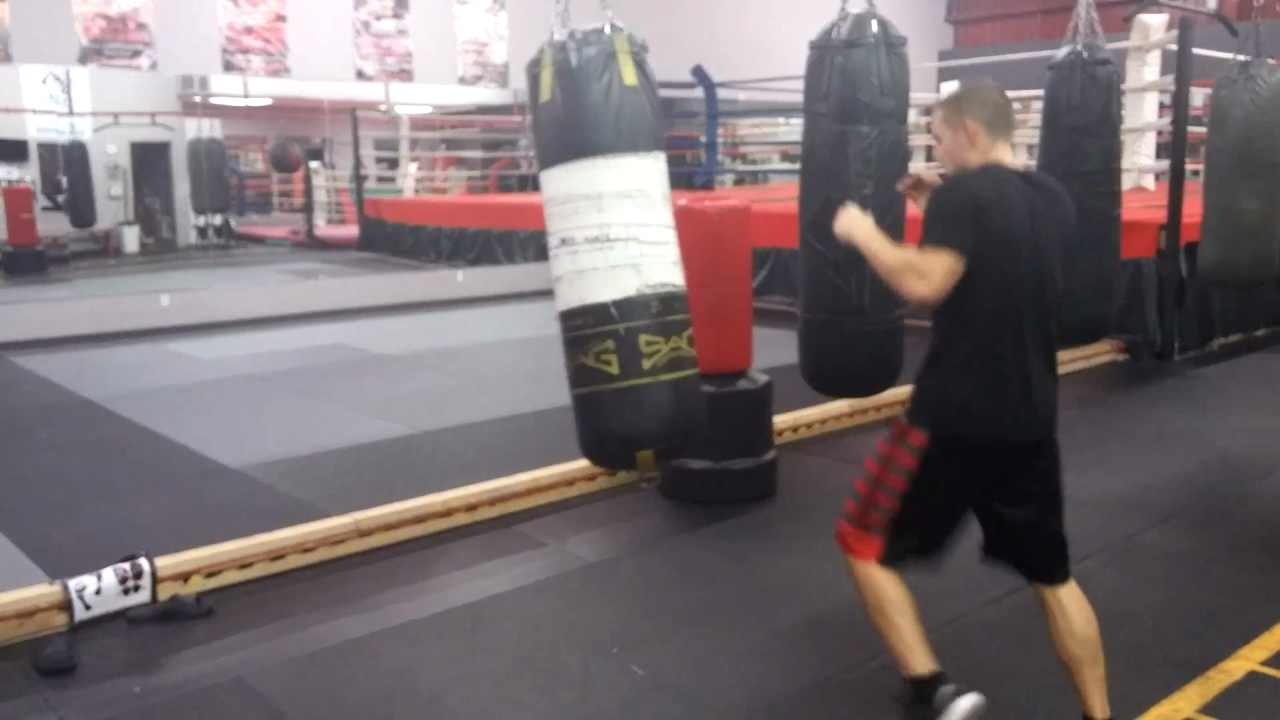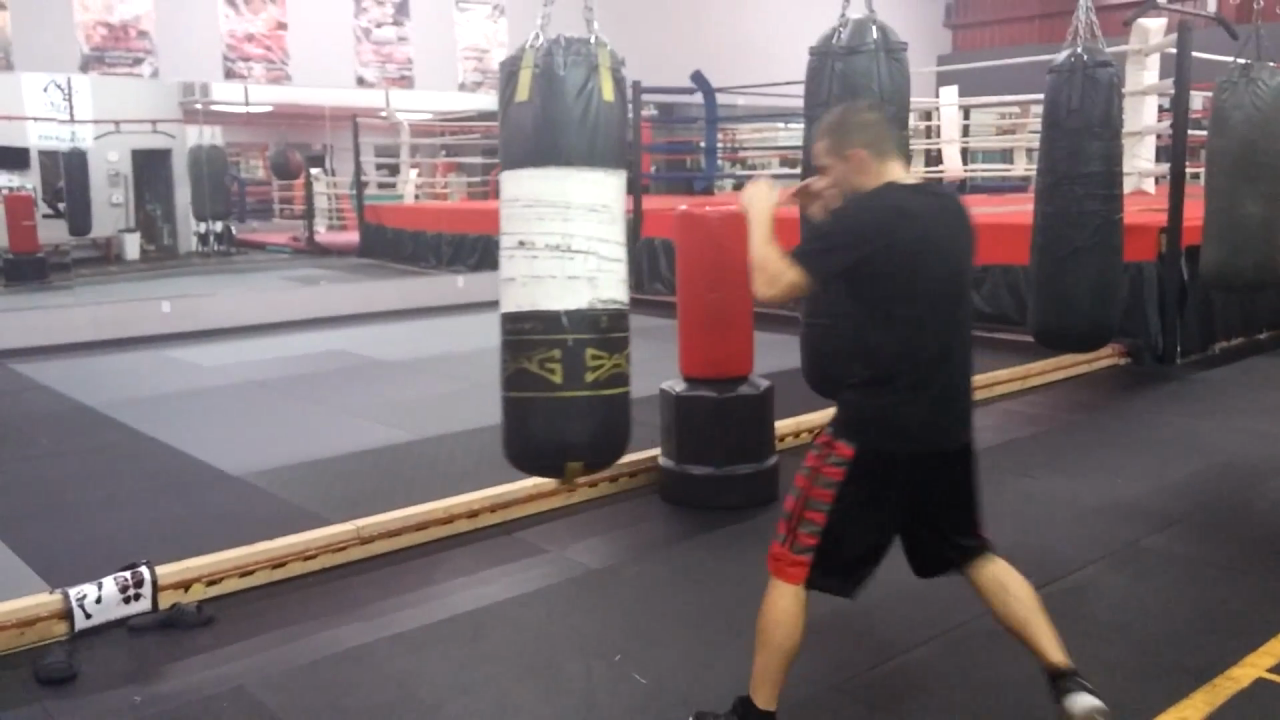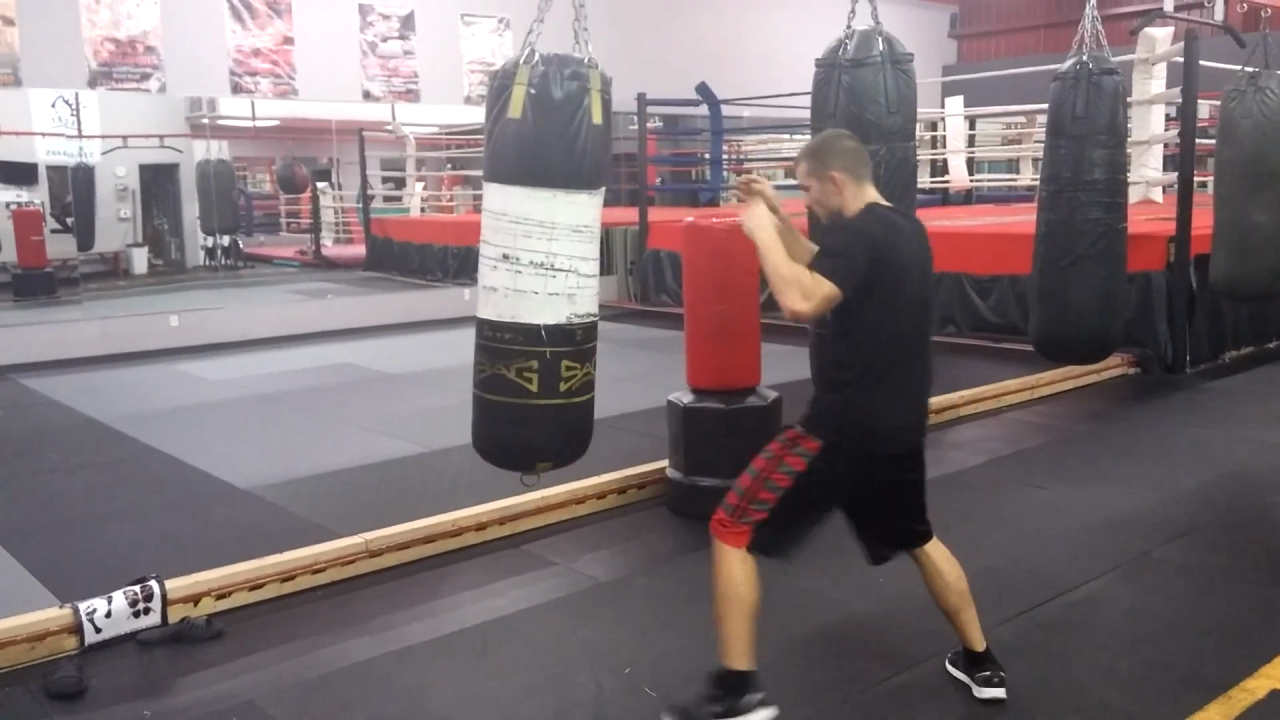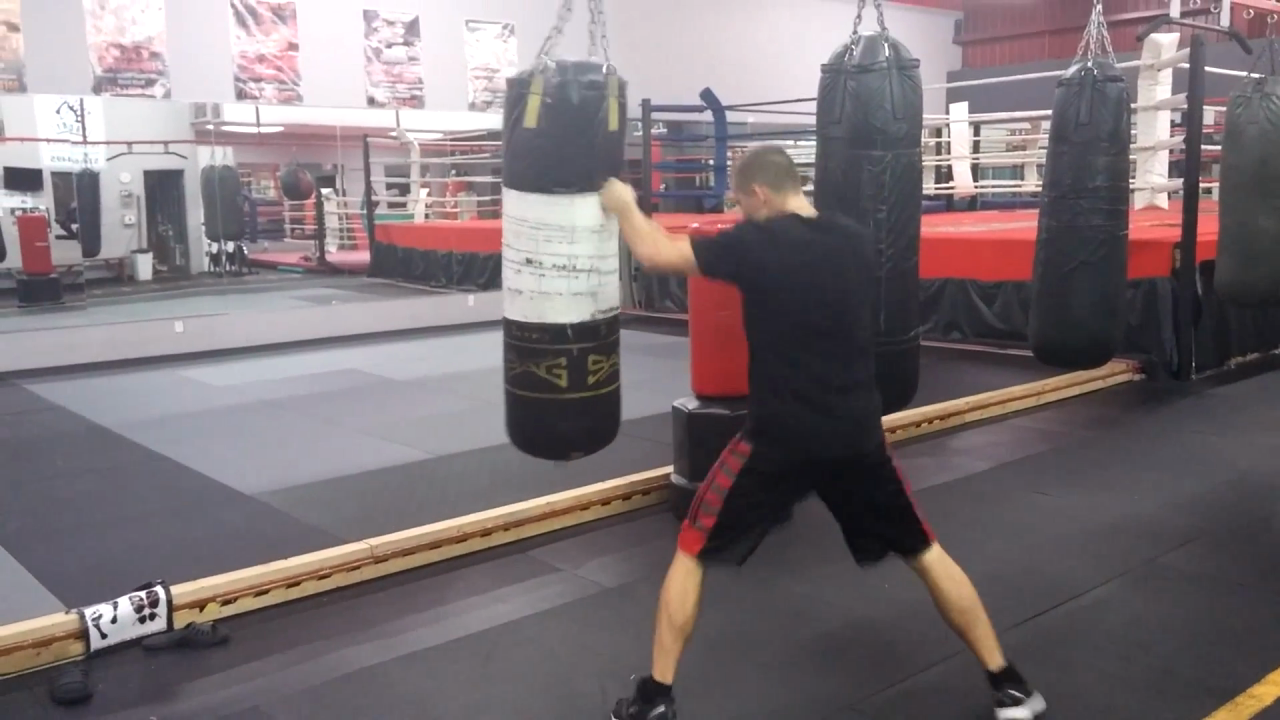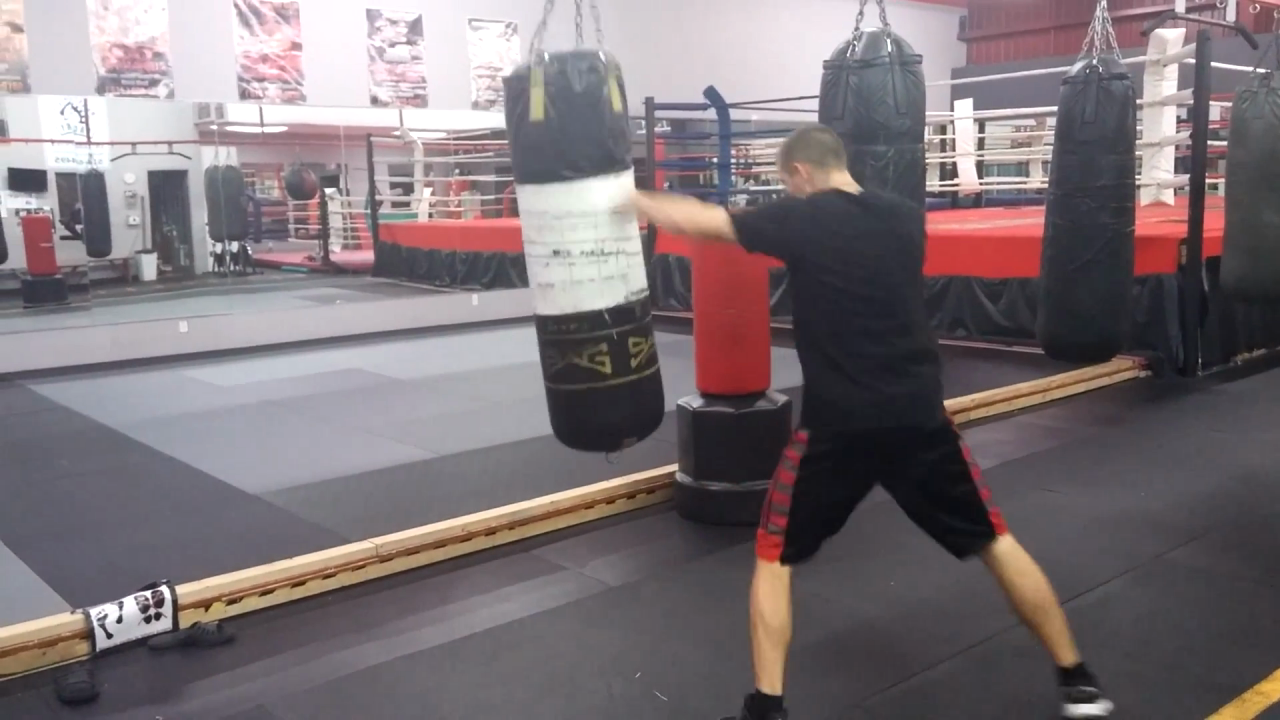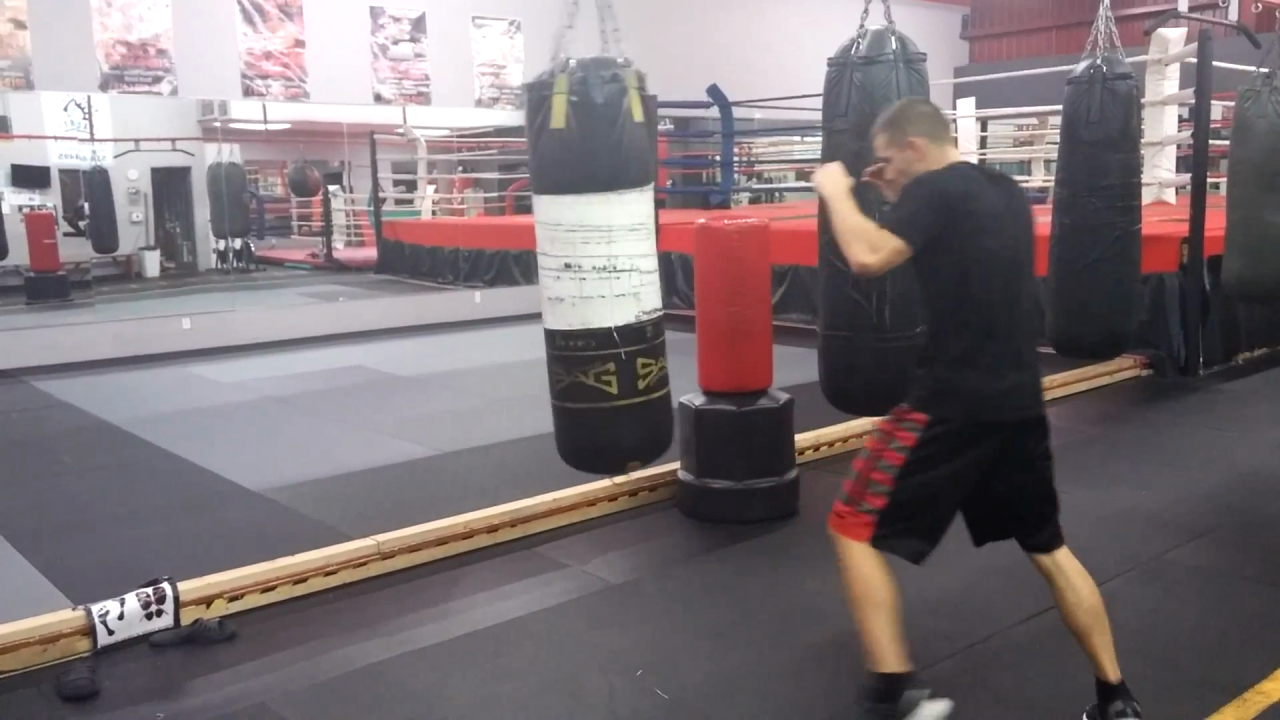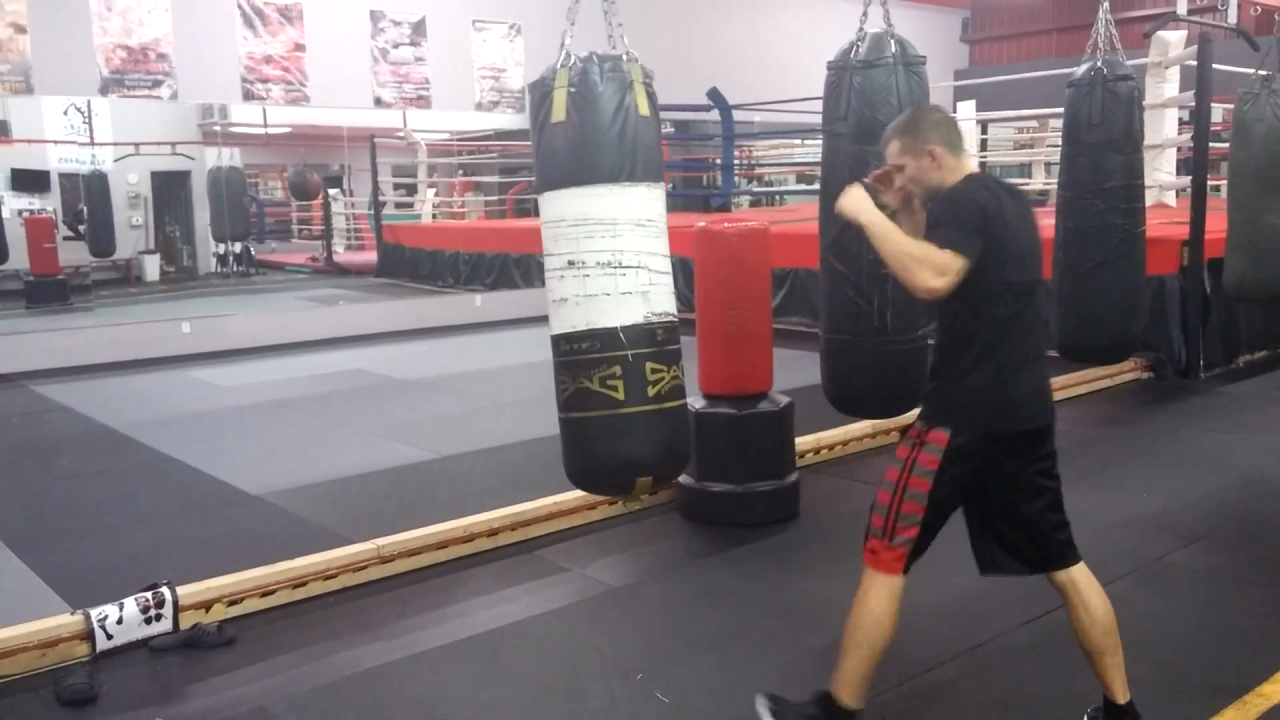
dt=0.4s
person 1, frame 1
left shoulder: (969, 191)
right shoulder: (1052, 200)
left elbow: (925, 285)
left wrist: (863, 234)
left hip: (953, 415)
right hip: (1030, 420)
left knee: (864, 544)
right knee: (1051, 578)
person 1, frame 2
left shoulder: (857, 221)
right shoulder: (949, 211)
left elbow: (772, 286)
left wrist: (759, 213)
left hip: (872, 430)
right hip: (947, 426)
left knee: (792, 567)
right knee: (975, 557)
person 1, frame 3
left shoulder: (861, 233)
right shoulder: (905, 228)
left elbow: (802, 302)
left wrist: (765, 232)
right wrist: (780, 216)
left hip: (843, 426)
right hip: (903, 424)
left knee: (733, 531)
right knee: (919, 540)
right ankle: (981, 662)
person 1, frame 4
left shoulder: (753, 243)
right shoulder: (855, 241)
left elbow: (659, 254)
left wrist: (624, 203)
left hip: (777, 438)
right hip: (857, 436)
left knee: (693, 547)
right knee: (923, 551)
person 1, frame 5
left shoulder: (793, 218)
right shoulder: (904, 217)
left elbow: (697, 221)
left wrist: (634, 200)
left hip: (837, 422)
right hip: (917, 412)
left knee: (770, 557)
right knee: (991, 542)
person 1, frame 6
left shoulder: (935, 190)
right shoulder: (1006, 194)
left elbow: (869, 255)
left wrist: (836, 190)
right wrist: (902, 199)
left hip: (950, 402)
right hip: (1019, 403)
left knee: (854, 527)
right knee: (1047, 549)
person 1, frame 7
left shoulder: (965, 202)
right shoulder: (1010, 203)
left elbow: (934, 279)
left wrist: (869, 215)
right wrist: (906, 209)
left hip: (964, 417)
right hip: (1025, 414)
left knee: (885, 560)
right knee: (1062, 562)
